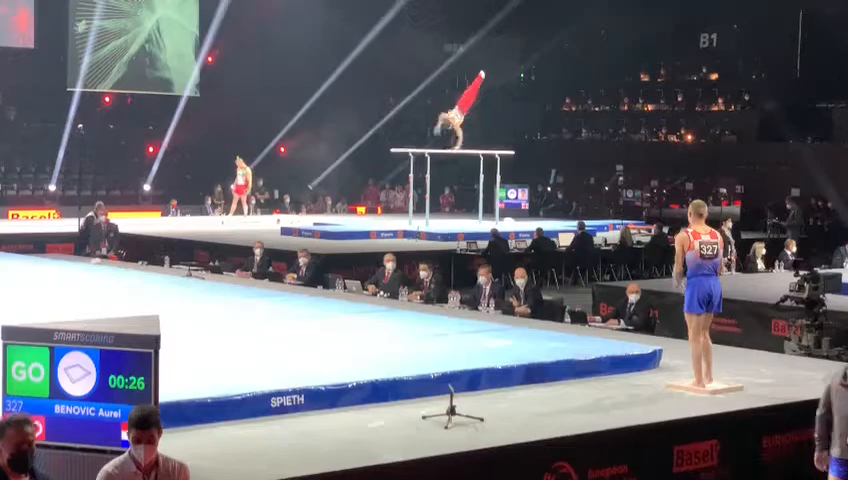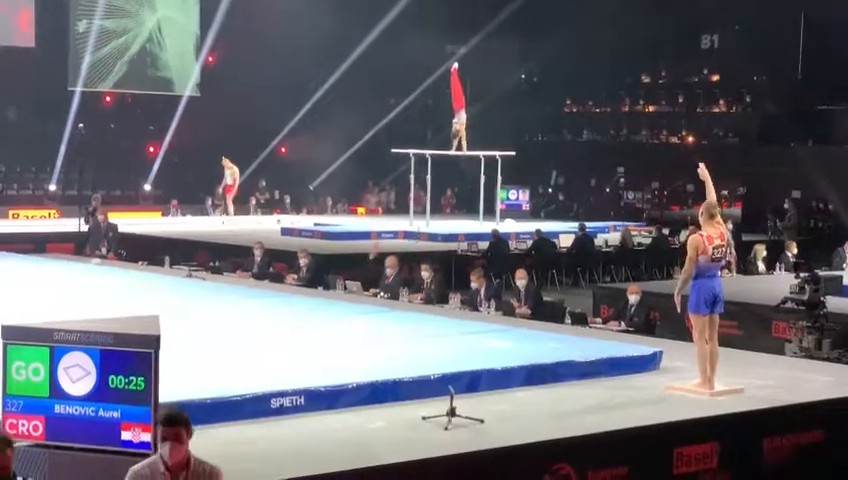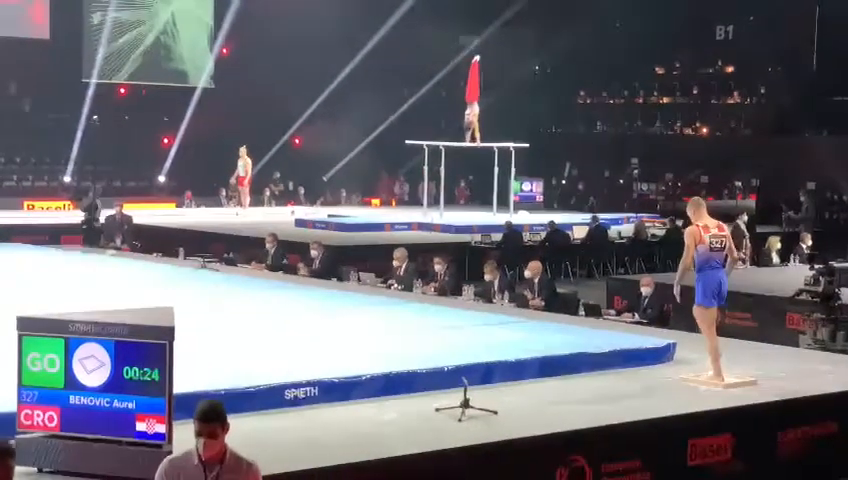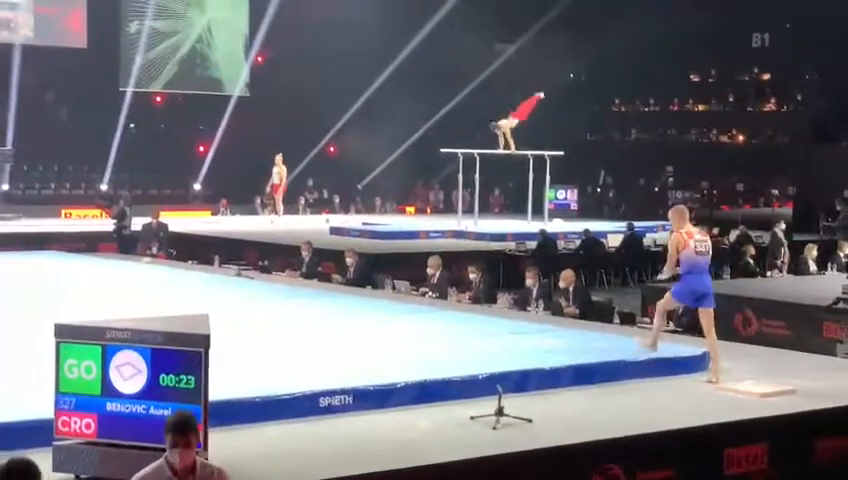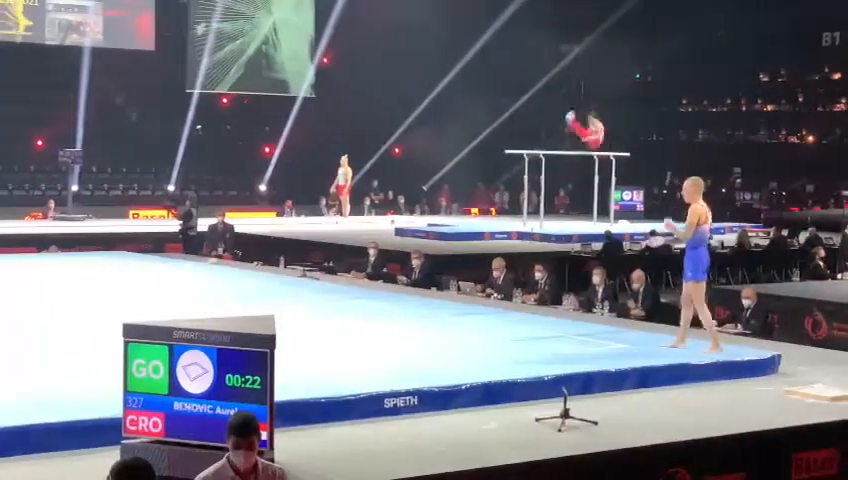
dt=1s
person 1, frame 1
left shoulder: (683, 236)
right shoulder: (716, 235)
left elbow: (678, 269)
right elbow: (719, 266)
left wrist: (679, 285)
left hip: (696, 284)
right hip: (714, 284)
left knee: (695, 336)
right knee: (704, 332)
left ankle: (699, 380)
right ankle: (708, 374)
person 1, frame 2
left shoulder: (696, 239)
right shoulder: (722, 231)
left elbow: (688, 271)
right elbow: (713, 204)
left wrist: (677, 291)
right wrist: (707, 178)
left hip: (701, 287)
right hip: (717, 285)
left knee: (700, 338)
right knee: (712, 337)
left ankle: (703, 381)
right ankle: (711, 380)
person 1, frame 3
left shoulder: (693, 230)
right shoulder: (723, 228)
left elbow: (687, 261)
right elbow: (734, 257)
left wrist: (677, 282)
left hip: (706, 278)
right hip: (720, 277)
left knee: (709, 328)
right knee: (698, 312)
left ankle: (717, 374)
right ankle: (714, 353)
person 1, frame 4
left shoulder: (677, 237)
right shoulder: (704, 235)
left elbow: (670, 266)
left wrist: (665, 274)
right wrist: (677, 270)
left hip: (689, 282)
right hip: (706, 282)
left knee: (660, 308)
right knee: (709, 330)
left ankle: (652, 344)
right ankle: (714, 373)
person 1, frame 5
left shoulder: (695, 209)
right shoulder: (703, 208)
left elbow: (686, 235)
left wrist: (671, 227)
left hip: (695, 256)
right hip: (697, 255)
left knee: (699, 304)
right knee: (686, 300)
left ankle: (715, 343)
right ankle: (681, 339)
